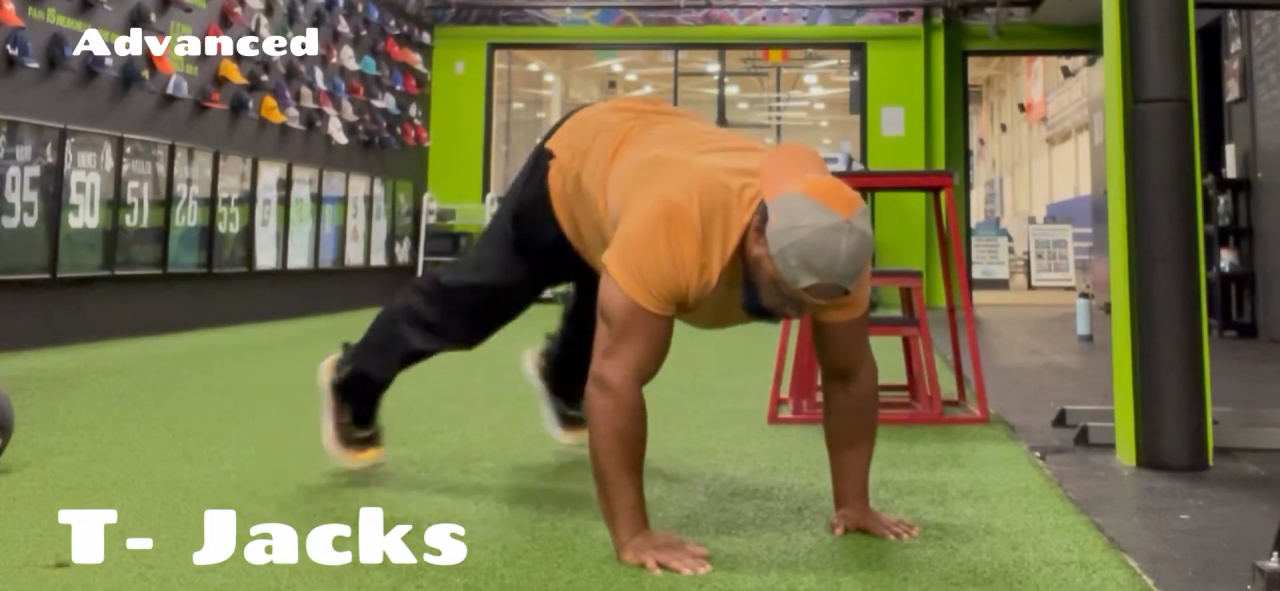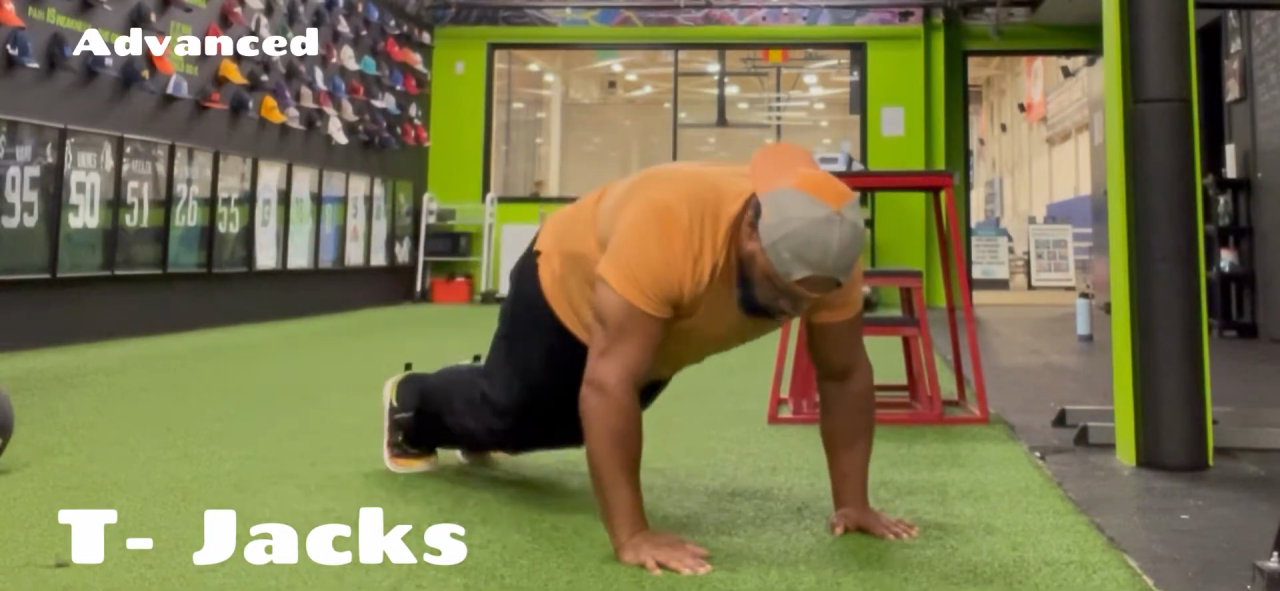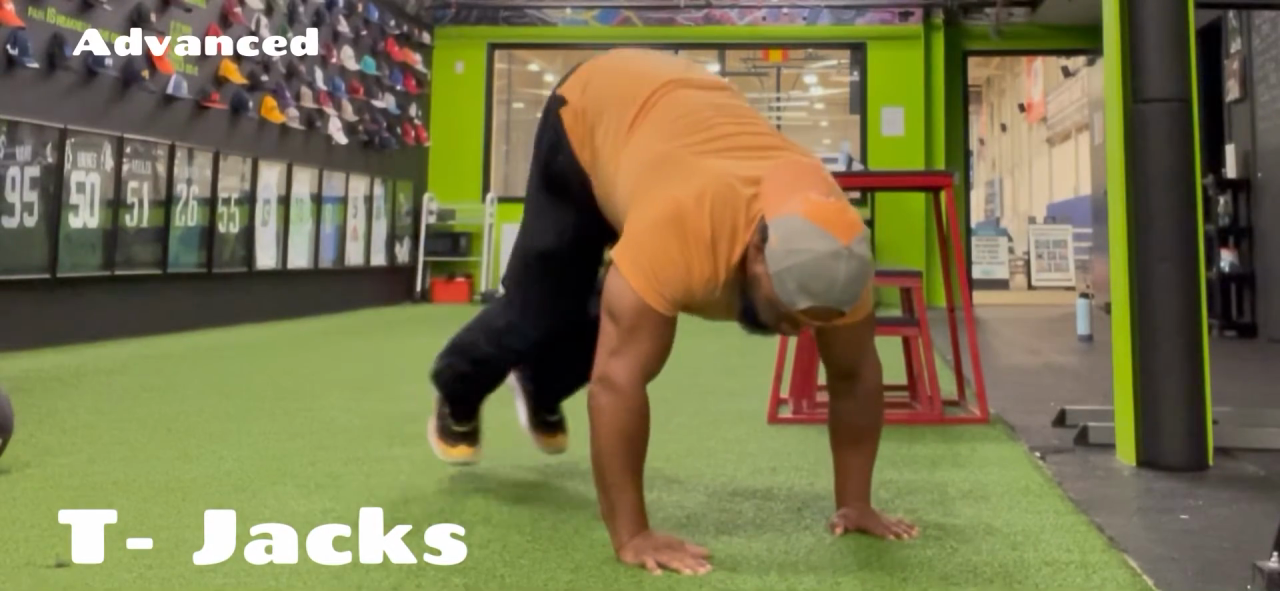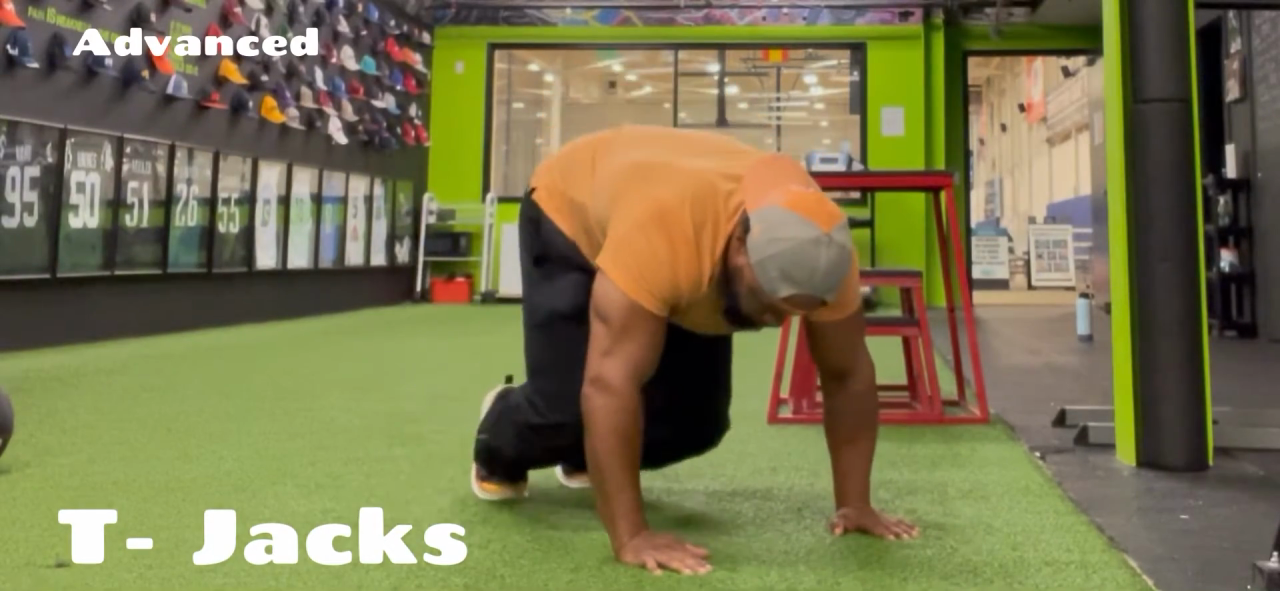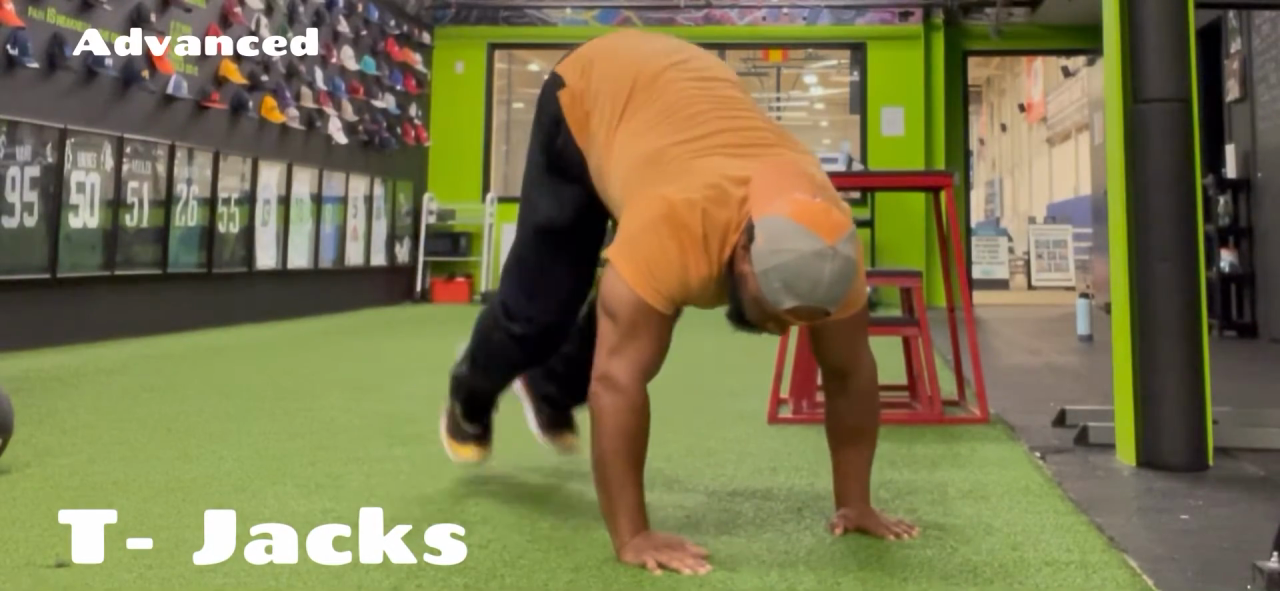
dt=0.3s
person 1, frame 1
left shoulder: (828, 245)
right shoulder: (674, 226)
left elbow: (850, 372)
right elbow: (613, 378)
left wrist: (854, 502)
right wrist: (631, 535)
right hip: (581, 169)
right knee: (468, 300)
left ankle: (562, 384)
right ankle: (353, 379)
person 1, frame 2
left shoulder: (821, 247)
right shoulder: (666, 232)
left elbow: (845, 376)
right elbow: (606, 385)
left wrist: (853, 503)
right wrist: (631, 536)
left hip: (649, 302)
right hip: (570, 281)
left knee: (559, 418)
right knee: (511, 408)
left ankle: (475, 430)
right ankle: (412, 407)
person 1, frame 3
left shoulder: (827, 246)
right shoulder: (678, 229)
left elbow: (855, 373)
right elbow: (617, 380)
left wrist: (855, 504)
right wrist: (631, 538)
left knee: (613, 318)
right knee: (540, 315)
left ankle: (541, 387)
right ankle: (458, 390)
person 1, frame 4
left shoulder: (814, 249)
right shoulder: (661, 232)
left elbow: (848, 375)
right elbow: (609, 383)
left wrist: (855, 504)
right wrist: (630, 538)
left knee: (694, 423)
right knee: (568, 397)
left ankle: (582, 448)
right ankle: (500, 444)
person 1, frame 5
left shoulder: (821, 244)
right shoulder: (676, 225)
left elbow: (849, 372)
right elbow: (617, 379)
left wrist: (855, 503)
right wrist: (631, 537)
left knee: (649, 321)
right knee: (541, 301)
left ankle: (550, 386)
right ankle: (472, 396)
